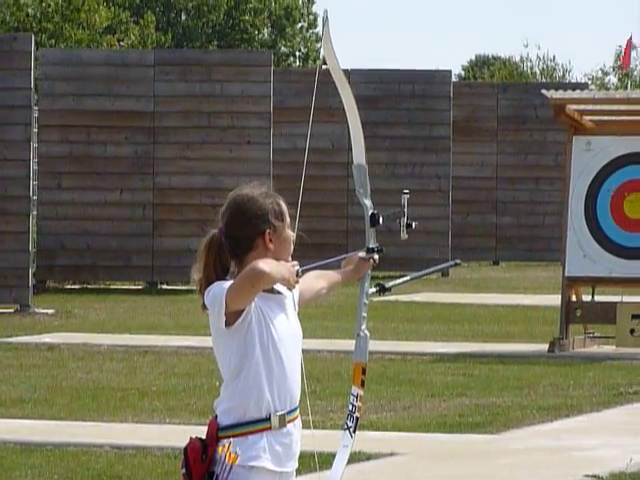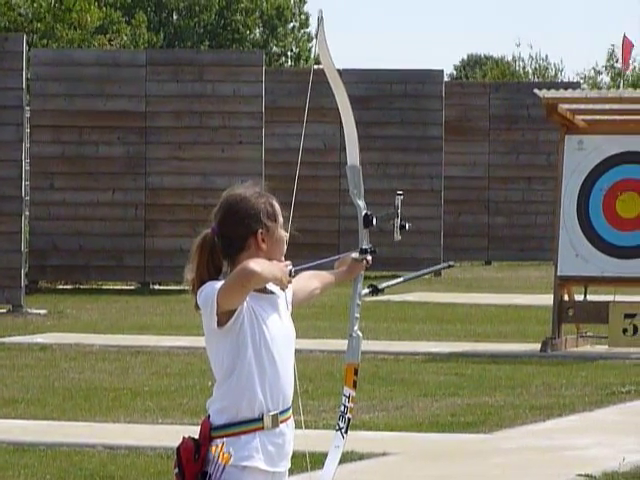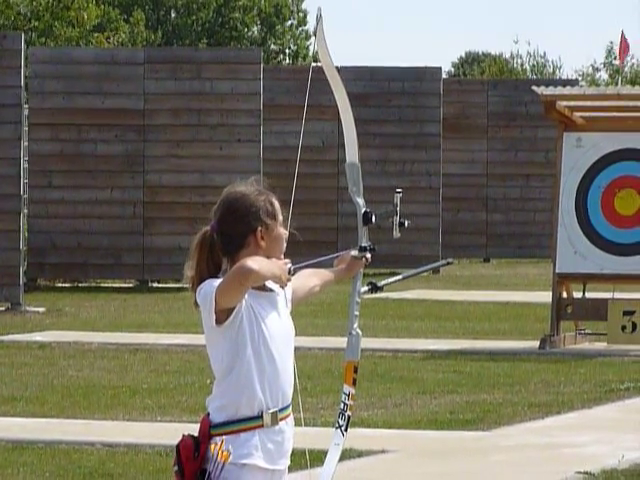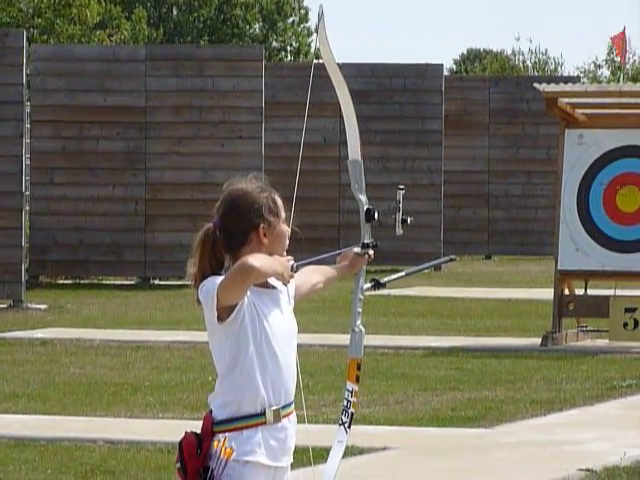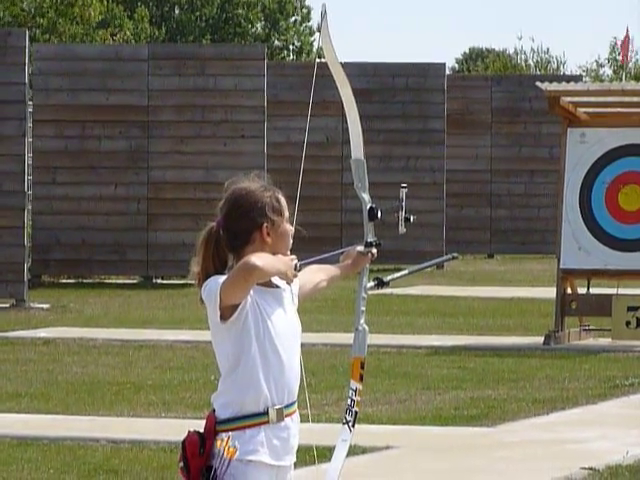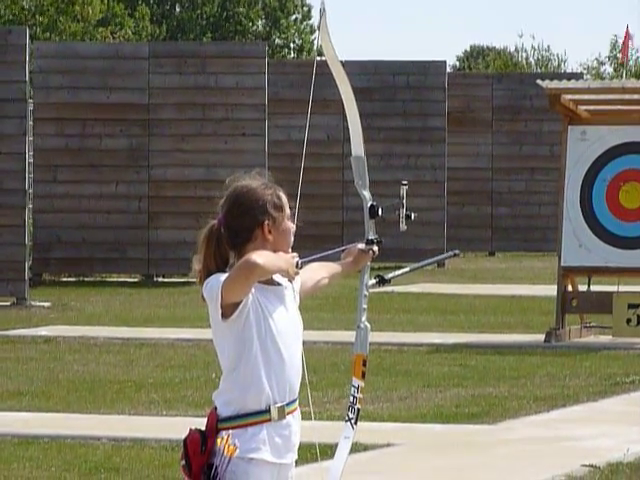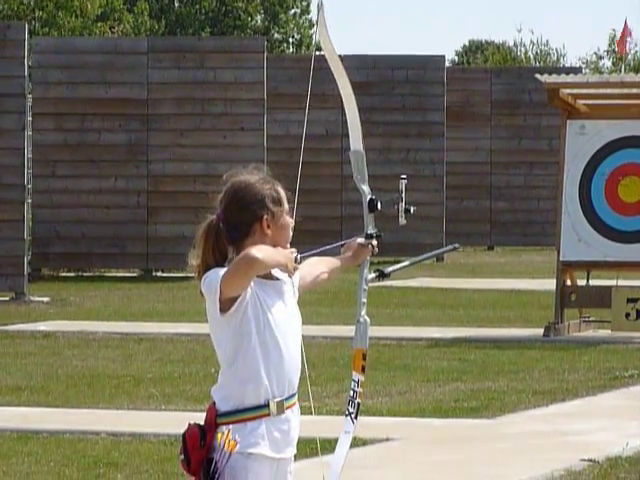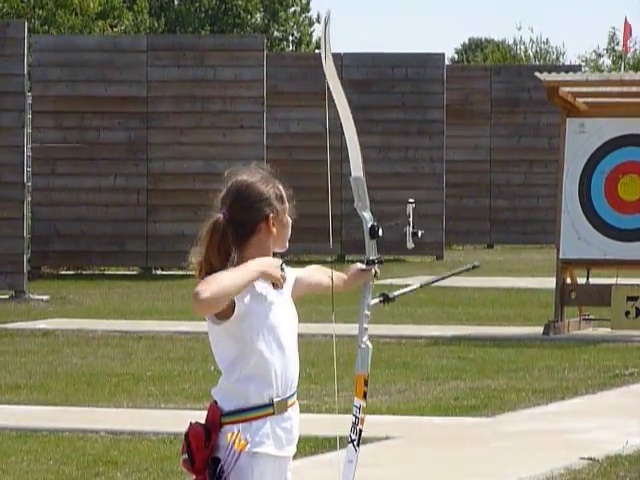
dt=0.2s
person 1, frame 1
left shoulder: (283, 292)
right shoulder: (223, 297)
left elbow: (316, 283)
right elbow: (258, 273)
left wrist: (349, 272)
right wrist: (279, 271)
left hip: (282, 445)
right hip: (248, 455)
person 1, frame 2
left shoulder: (276, 292)
right shoulder: (215, 297)
left elbow: (309, 283)
right elbow: (249, 272)
left wrist: (341, 273)
right wrist: (272, 271)
left hip: (274, 445)
right hip: (240, 455)
person 1, frame 3
left shoulder: (276, 290)
right shoulder: (215, 295)
left elbow: (309, 281)
right elbow: (247, 270)
left wrist: (341, 271)
right wrist: (272, 268)
left hip: (274, 442)
right hip: (240, 452)
person 1, frame 4
left shoulder: (279, 287)
right shoulder: (217, 292)
left elbow: (312, 277)
right elbow: (248, 268)
left wrist: (343, 268)
right wrist: (274, 266)
left hip: (277, 439)
right hip: (242, 447)
person 1, frame 5
left shoulder: (283, 286)
right shoulder: (221, 292)
left elbow: (315, 276)
right elbow: (251, 267)
left wrist: (345, 267)
right wrist: (278, 264)
left hip: (281, 437)
right hip: (245, 446)
person 1, frame 6
left shoulder: (285, 283)
right shoulder: (222, 289)
left elbow: (316, 274)
right elbow: (252, 265)
left wrist: (347, 264)
right wrist: (280, 262)
left hip: (281, 435)
right hip: (247, 444)
person 1, frame 7
left shoulder: (283, 278)
right shoulder: (221, 284)
left elbow: (316, 268)
right elbow: (251, 259)
left wrist: (346, 258)
right wrist: (280, 257)
left hip: (280, 430)
right hip: (244, 439)
person 1, frame 8
left shoulder: (279, 279)
right shoulder: (228, 289)
left elbow: (311, 275)
right elbow: (202, 297)
left wrist: (347, 279)
right wrist: (257, 267)
left hip: (279, 429)
right hip: (247, 437)
